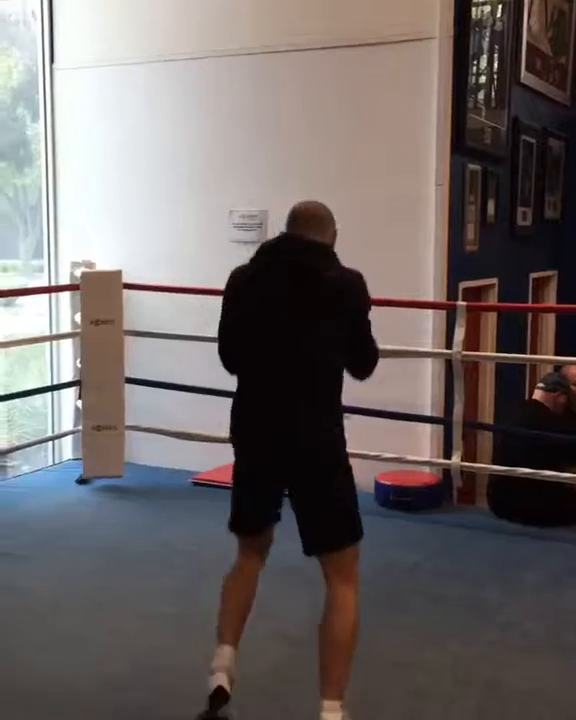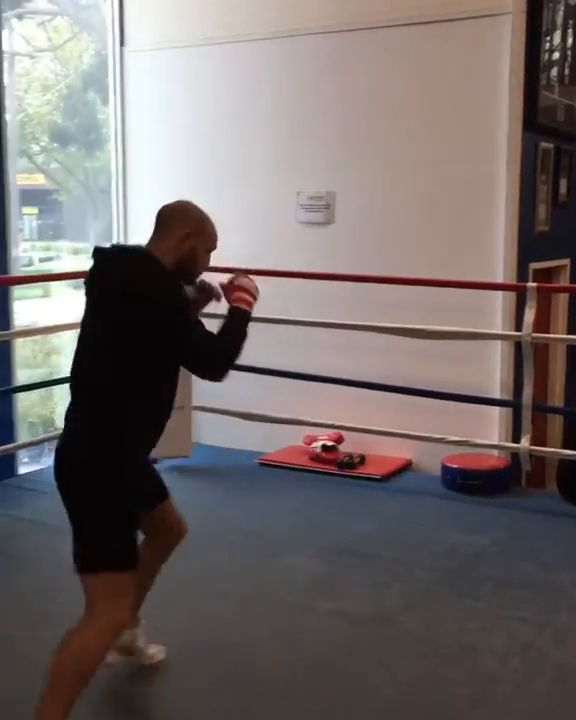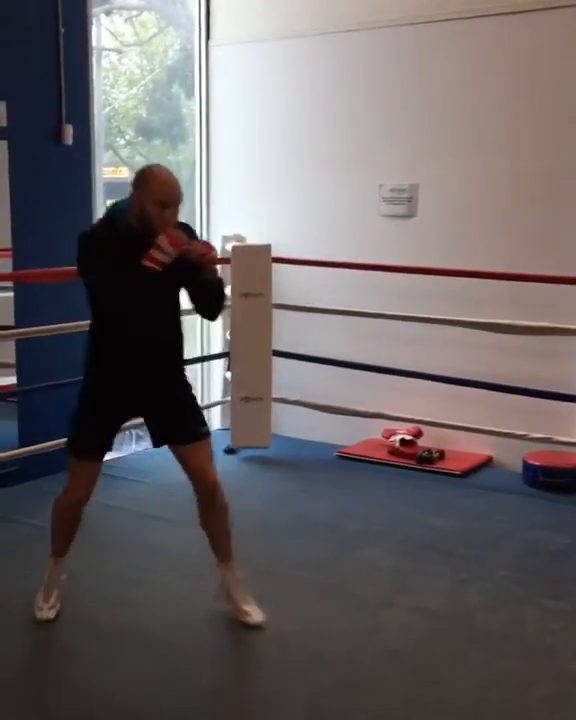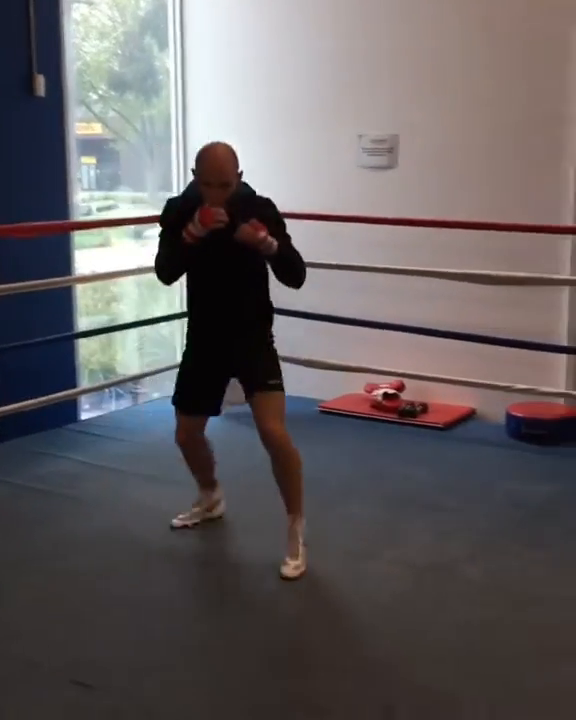
dt=1s
person 1, frame 1
left shoulder: (244, 279)
right shoulder: (345, 285)
right elbow: (363, 365)
left hip: (253, 439)
right hip: (316, 444)
left knee: (249, 555)
right knee: (342, 580)
left ankle: (222, 670)
person 1, frame 2
left shoulder: (123, 276)
right shoulder: (150, 289)
right elbow: (211, 362)
left wrist: (205, 295)
right wrist: (240, 312)
left hip: (119, 448)
right hip: (97, 458)
left knee: (168, 531)
right knee: (106, 610)
left ankle: (123, 635)
person 1, frame 3
left shoulder: (182, 239)
right shoulder: (98, 242)
left elbow: (210, 310)
right elbow: (107, 305)
left wrist: (209, 273)
right wrist: (147, 267)
left hip: (167, 377)
right hip: (109, 380)
left knee: (207, 483)
right knee: (78, 490)
left ankle: (230, 583)
right ankle: (55, 575)
person 1, frame 4
left shoulder: (260, 210)
right shoulder: (180, 209)
left elbow: (296, 276)
right elbow: (166, 273)
left wrist: (270, 246)
right wrist: (187, 238)
left hip: (252, 335)
right hip: (203, 337)
left knee: (274, 433)
right knee: (187, 435)
left ankle: (296, 533)
right ankle: (210, 497)
